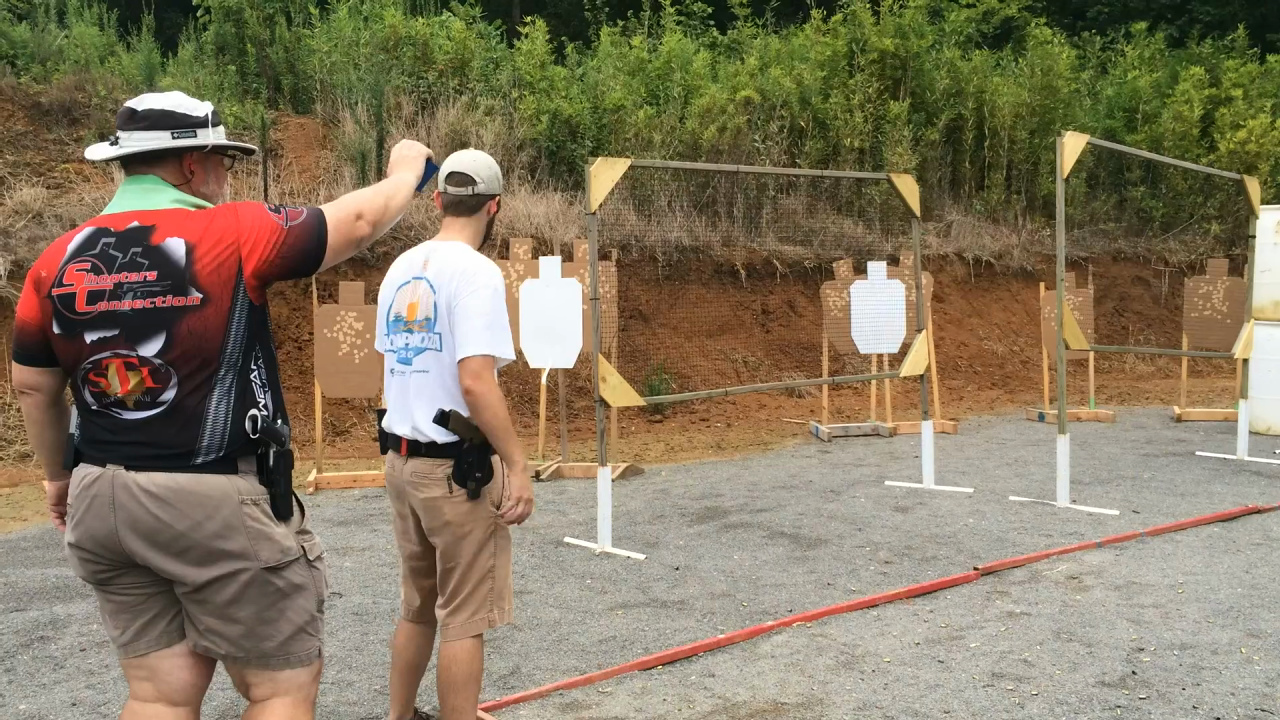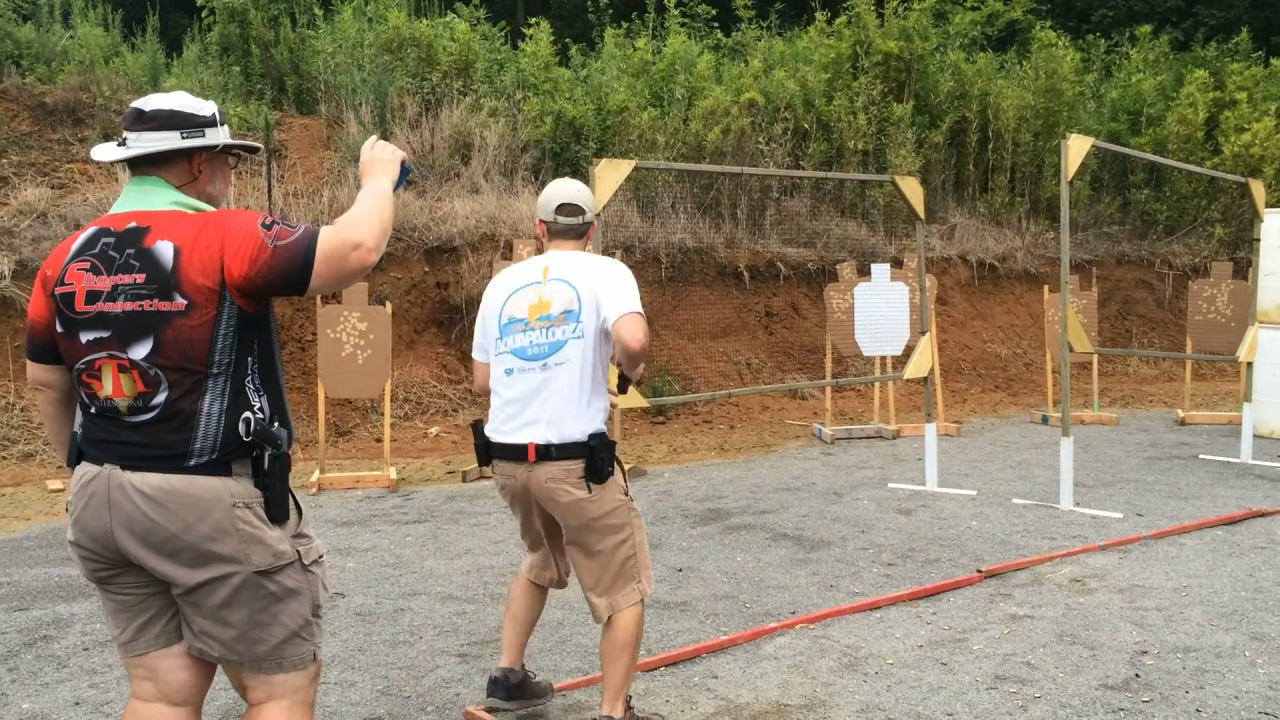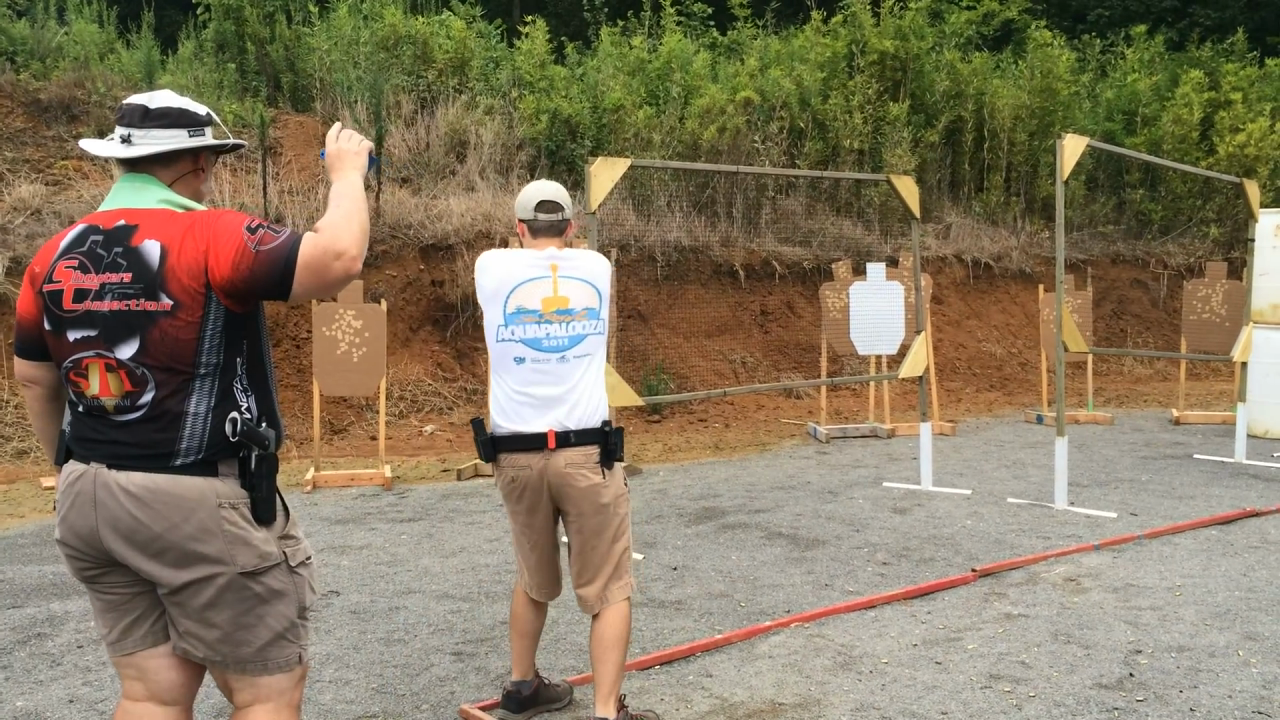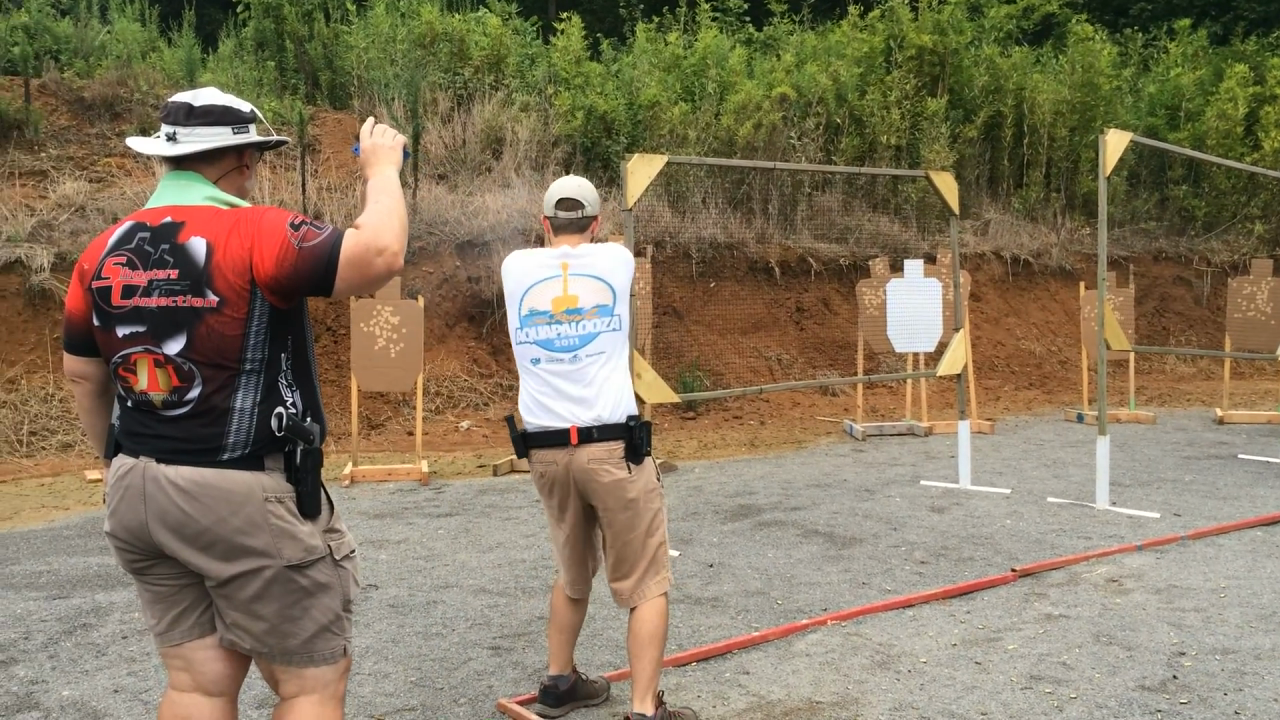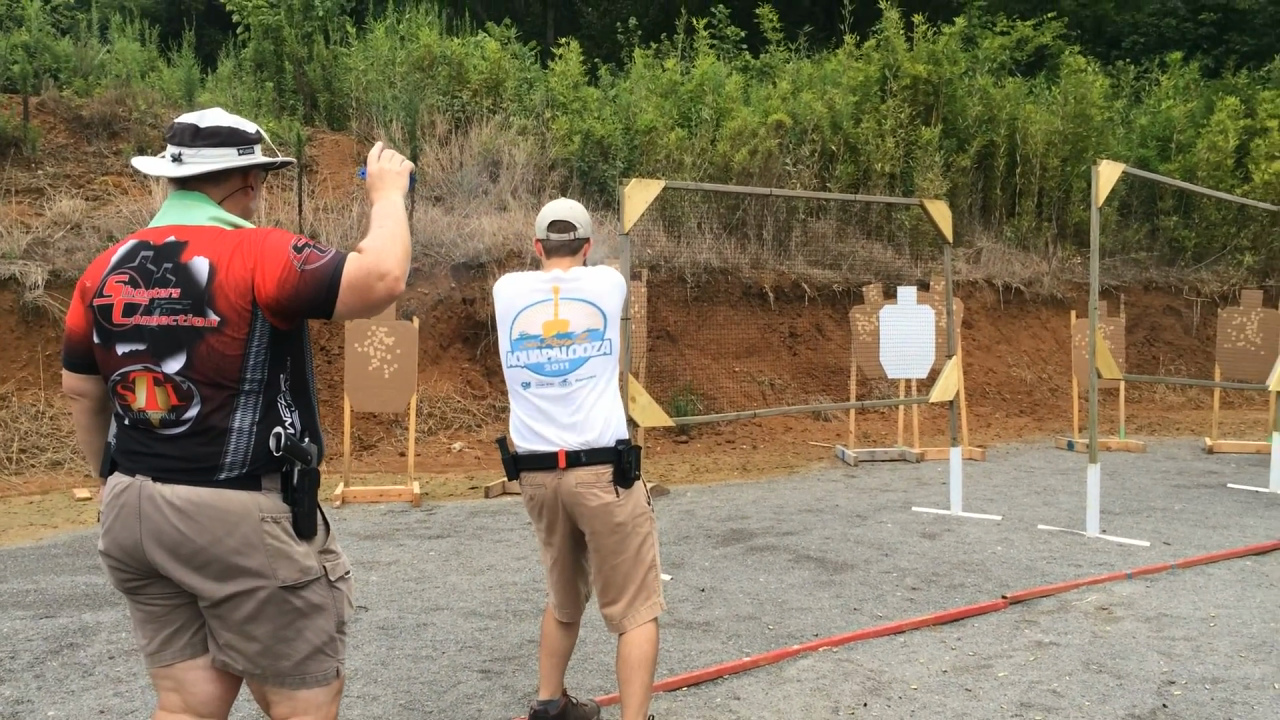
dt=0.7s
person 1, frame 1
left shoulder: (58, 260)
right shoulder: (233, 235)
left elbow: (32, 387)
right elbow: (357, 220)
left wrist: (60, 476)
right wrist: (406, 172)
left hip: (102, 500)
right hip: (215, 500)
person 1, frame 2
left shoulder: (66, 259)
right shoulder: (225, 239)
left elbow: (46, 382)
right elbow: (356, 249)
left wrist: (85, 469)
right wrist: (378, 178)
left hip: (103, 501)
right hip: (212, 501)
person 1, frame 3
left shoulder: (54, 255)
right shoulder: (212, 238)
left elbow: (34, 380)
right elbow: (339, 258)
right wrist: (347, 173)
left hip: (90, 500)
right hip: (200, 501)
person 1, frame 4
left shoulder: (103, 251)
right shoulder: (257, 234)
left elbow: (83, 375)
right elbow: (380, 254)
right wrist: (382, 169)
left hip: (138, 494)
right hip: (245, 495)
person 1, frame 5
left shoulder: (107, 268)
right shoulder: (259, 255)
left elbow: (80, 392)
right elbow: (381, 278)
left wrist: (117, 484)
right wrist: (388, 193)
left hip: (133, 513)
right hip: (241, 514)
person 2, frame 1
left shoulder: (401, 268)
right shoulder: (477, 271)
right elbow: (476, 380)
right wrist: (517, 465)
left hip: (402, 459)
right hip: (456, 466)
left knee: (418, 608)
right knee: (464, 620)
person 2, frame 2
left shoulder: (504, 282)
right shoulder: (607, 273)
left elbow: (480, 380)
right elbow: (632, 343)
right wrist: (626, 362)
left hip: (508, 460)
right hip: (576, 463)
left knee: (541, 564)
right knee: (624, 591)
left ankle: (507, 675)
person 2, frame 3
left shoulder: (492, 267)
right shoulder: (598, 267)
left hip: (517, 454)
right hip: (586, 452)
left knee: (533, 576)
right knee: (609, 588)
person 2, frame 4
left shoulder: (515, 267)
right shoulder: (617, 259)
left hip: (548, 450)
right hip: (612, 446)
left knee: (573, 571)
right knee: (647, 581)
person 2, frame 5
left shoulder: (507, 290)
right shoulder: (608, 283)
left hip: (537, 474)
right hip: (601, 470)
left knee: (564, 597)
right knee: (636, 608)
